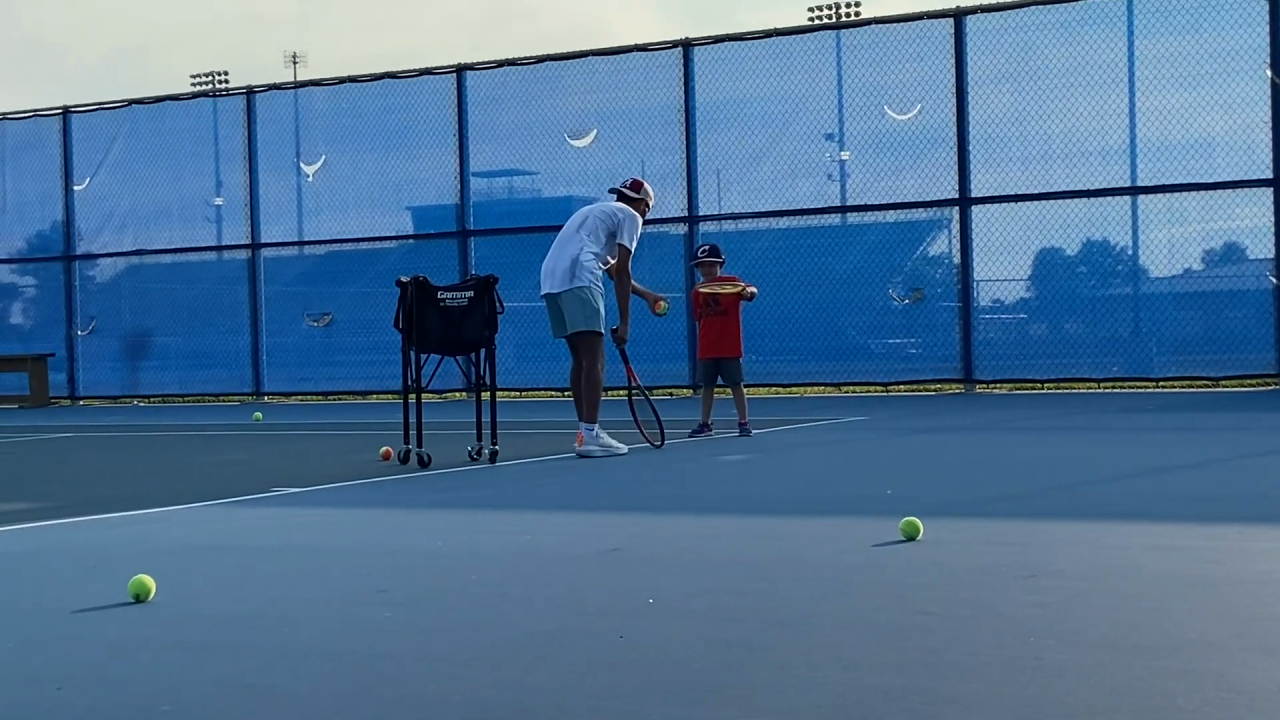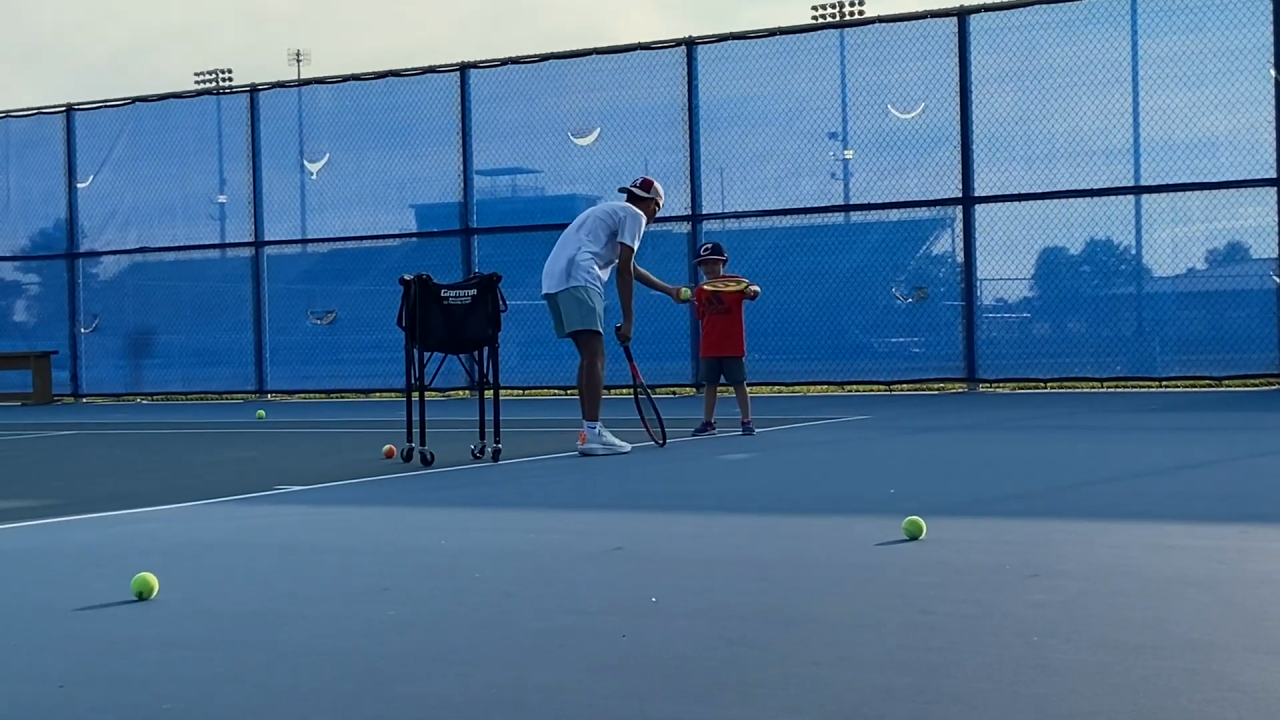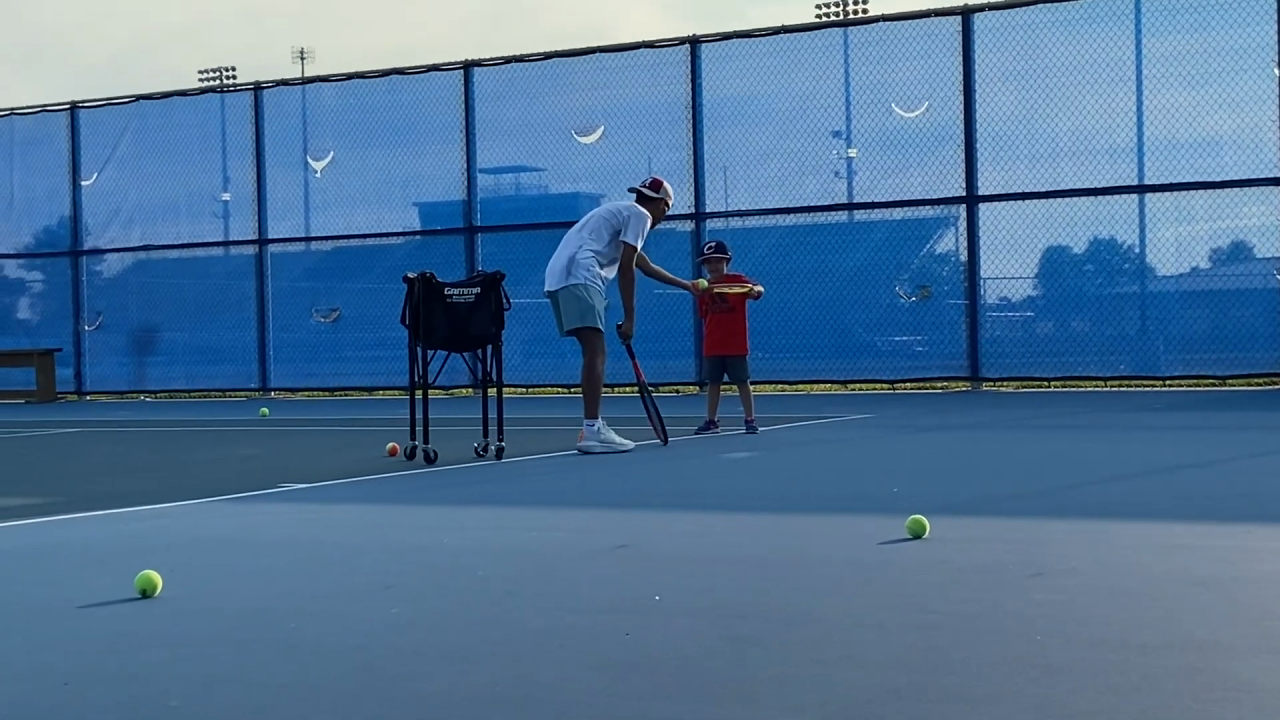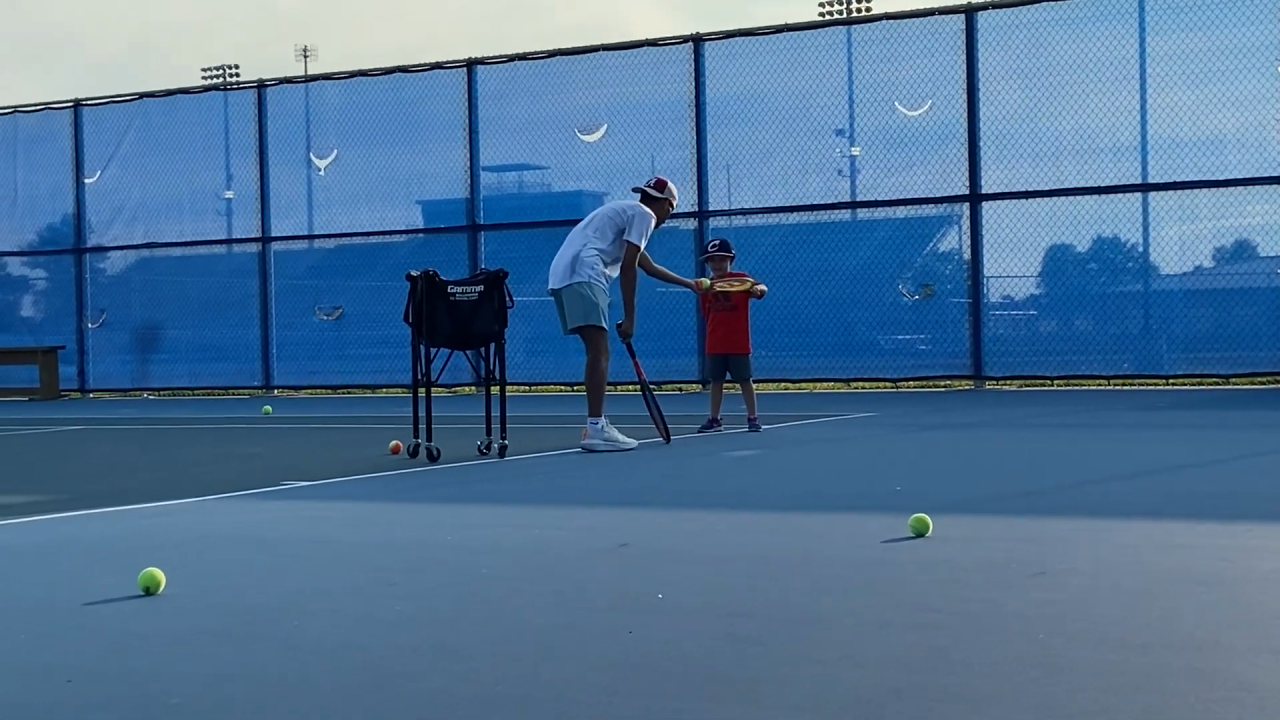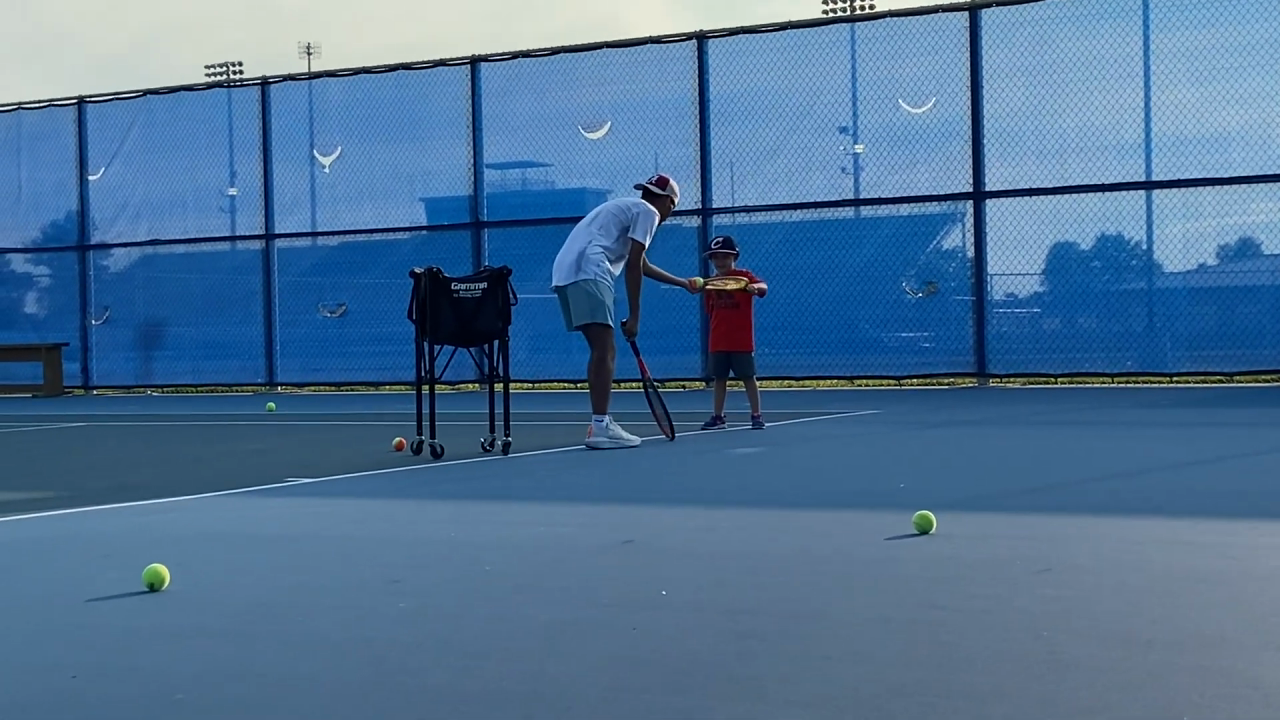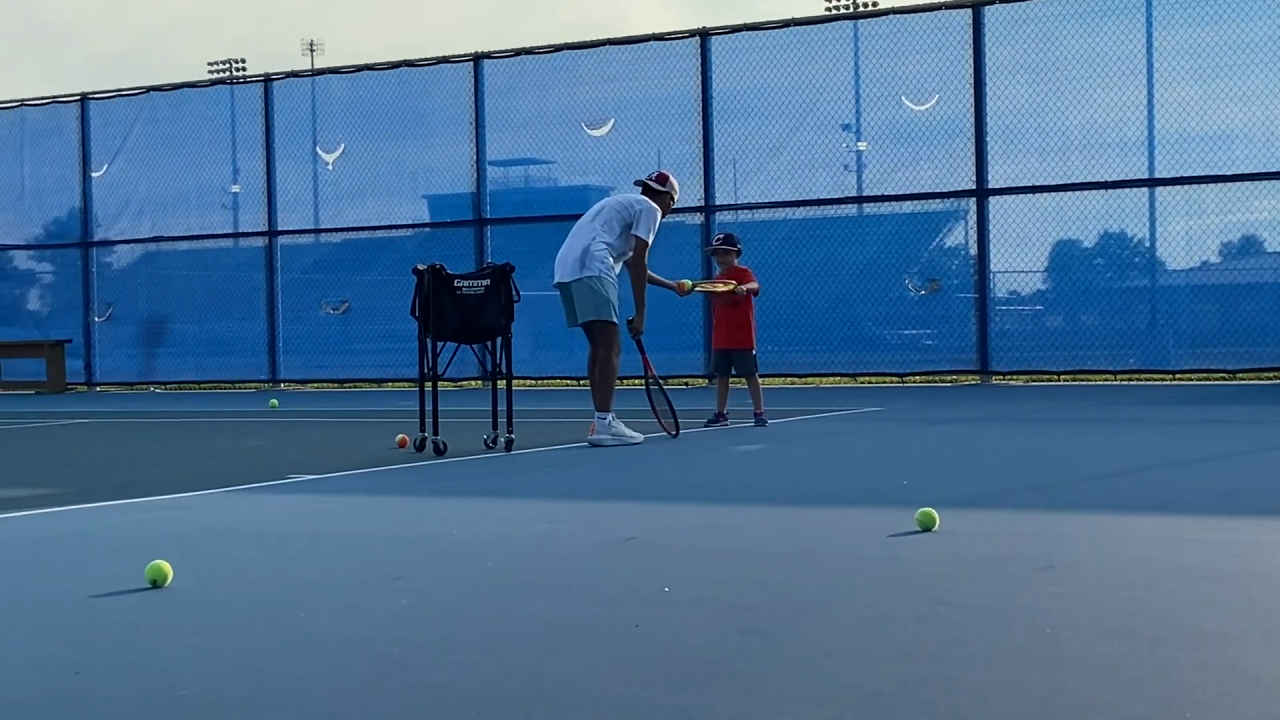
dt=0.3s
person 1, frame 1
left shoulder: (596, 212)
right shoulder: (630, 216)
left elbow: (613, 271)
right elbow: (622, 272)
left wrist: (647, 295)
right wrist: (624, 322)
left hip: (551, 280)
right hip: (578, 280)
left knee: (581, 358)
right knee: (594, 358)
left ankle: (585, 432)
right ankle: (590, 436)
person 1, frame 2
left shoulder: (609, 212)
right shoulder: (634, 215)
left elbow: (632, 269)
right elbow: (624, 271)
left wrist: (669, 290)
right wrist: (628, 320)
left hip: (554, 279)
right hip: (578, 280)
left knee: (589, 356)
right knee: (595, 356)
left ankle: (590, 431)
right ankle: (592, 434)
person 1, frame 3
left shoulder: (621, 213)
right shoulder: (640, 215)
left elbow: (646, 266)
right elbow: (626, 269)
left wrist: (685, 285)
right wrist: (629, 318)
left hip: (559, 277)
right hip: (579, 277)
left knee: (593, 354)
right knee: (596, 354)
left ankle: (593, 428)
right ankle: (592, 431)
person 1, frame 4
left shoulder: (626, 212)
right shoulder: (644, 214)
left elbow: (648, 266)
right elbow: (628, 269)
left wrist: (689, 284)
right wrist: (629, 318)
left hip: (563, 275)
right hip: (583, 275)
left knee: (597, 352)
right knee: (600, 352)
left ankle: (596, 426)
right ankle: (596, 429)
person 1, frame 5
left shoulder: (627, 208)
right shoulder: (648, 212)
left elbow: (642, 266)
right elbow: (632, 267)
left wrist: (683, 283)
right wrist: (634, 316)
left hip: (565, 272)
right hip: (587, 273)
left knee: (600, 350)
right knee: (605, 350)
left ankle: (600, 425)
right ankle: (601, 427)
person 1, frame 6
left shoulder: (625, 205)
right shoulder: (650, 208)
left elbow: (633, 265)
right elbow: (638, 263)
left wrist: (671, 286)
right wrist: (640, 314)
left hip: (566, 269)
right hip: (591, 270)
left knee: (599, 346)
right knee: (610, 347)
left ankle: (602, 421)
right ankle: (604, 425)
person 2, frame 1
left shoulder: (731, 282)
right shoulder: (697, 292)
left elbow: (753, 291)
right elbow: (699, 319)
left wrist: (748, 291)
right wrist: (702, 341)
left hip: (730, 347)
right hip: (706, 349)
left knee: (736, 384)
right knee: (707, 385)
left ankle: (743, 422)
right ankle: (705, 424)
person 2, frame 2
left shoulder: (734, 281)
right shoulder: (700, 291)
left elbow: (756, 290)
right elbow: (702, 318)
left wrist: (751, 290)
right wrist: (705, 340)
left hip: (733, 346)
right hip: (709, 348)
left knee: (739, 383)
right knee: (709, 384)
left ankle: (747, 421)
right ankle: (708, 423)
person 2, frame 3
left shoulder: (737, 280)
left elbow: (759, 289)
right elbow: (705, 316)
left wrist: (755, 289)
left hip: (736, 344)
right hip: (712, 346)
left knee: (742, 381)
right knee: (713, 382)
left ankle: (750, 420)
right ankle: (711, 421)
person 2, frame 4
left shoulder: (740, 278)
left elbow: (762, 288)
right elbow: (708, 314)
left wrist: (758, 289)
left hip: (738, 343)
right hip: (714, 344)
left knee: (745, 380)
right knee: (715, 381)
left ankle: (753, 418)
right ankle: (714, 419)
person 2, frame 5
left shoulder: (744, 276)
left elbow: (763, 287)
right elbow: (711, 311)
left wrist: (755, 286)
left hip: (742, 340)
right hip: (718, 341)
left knee: (748, 377)
right knee: (719, 378)
left ankle: (756, 415)
right ankle: (718, 417)
person 2, frame 6
left shoulder: (743, 272)
right shoulder: (716, 280)
left elbow: (755, 286)
left wrist: (745, 288)
left hip: (743, 337)
right hip: (721, 338)
left knee: (750, 374)
right knee: (722, 375)
left ankle: (759, 412)
right ankle: (721, 414)
